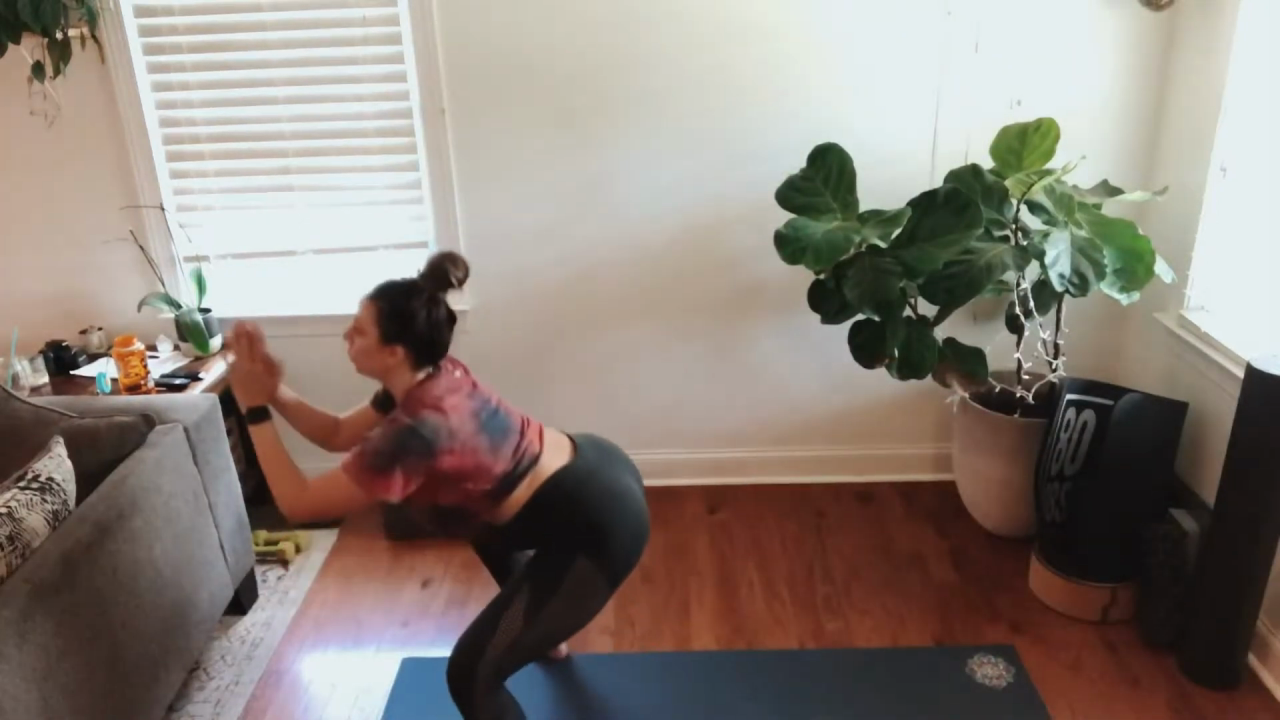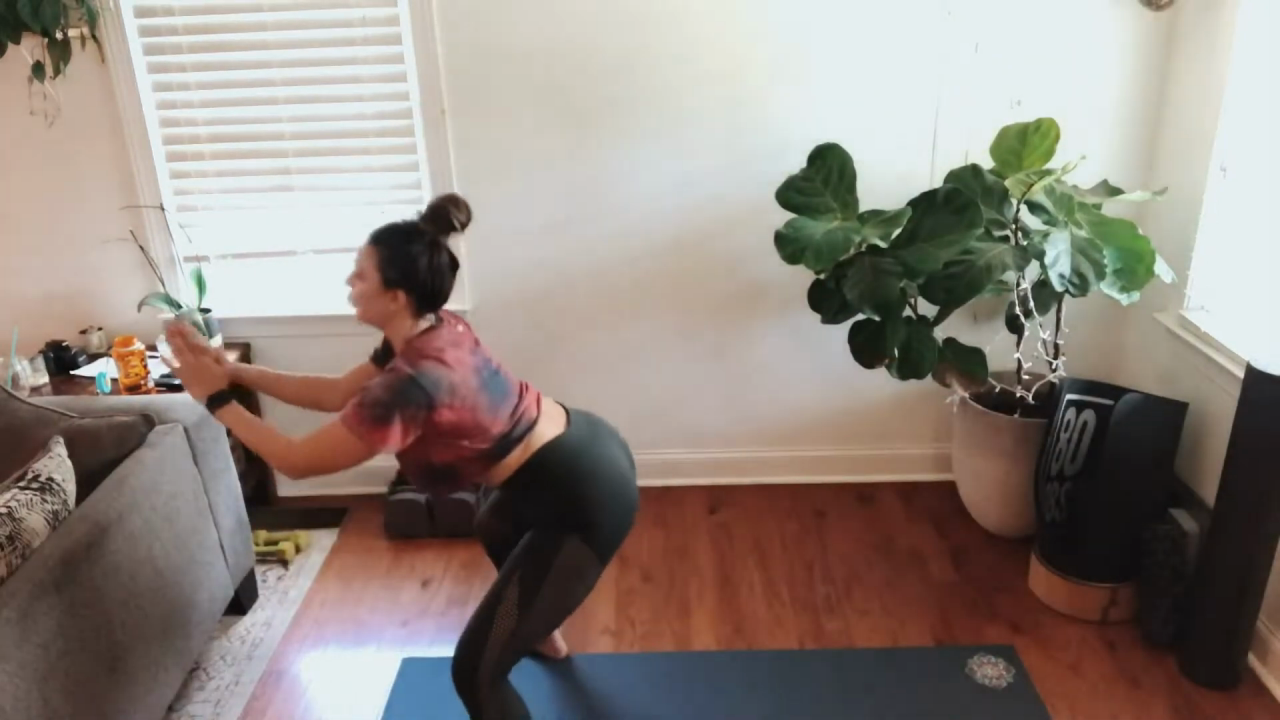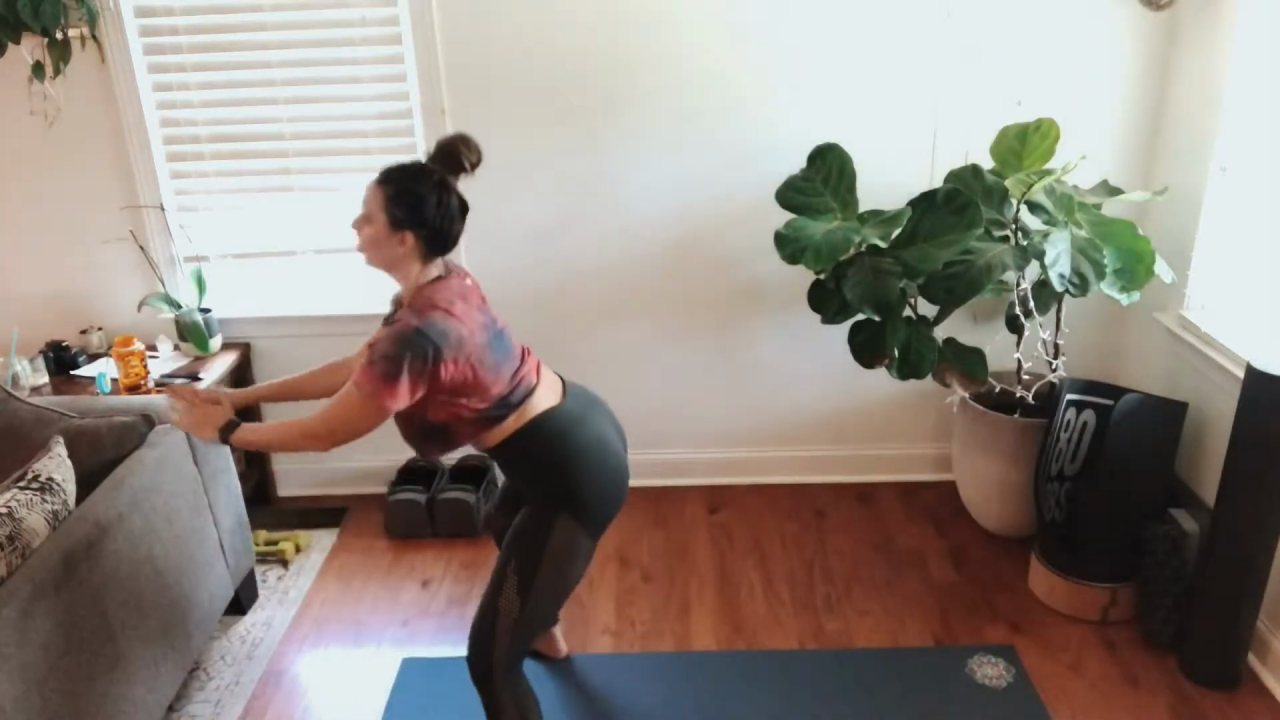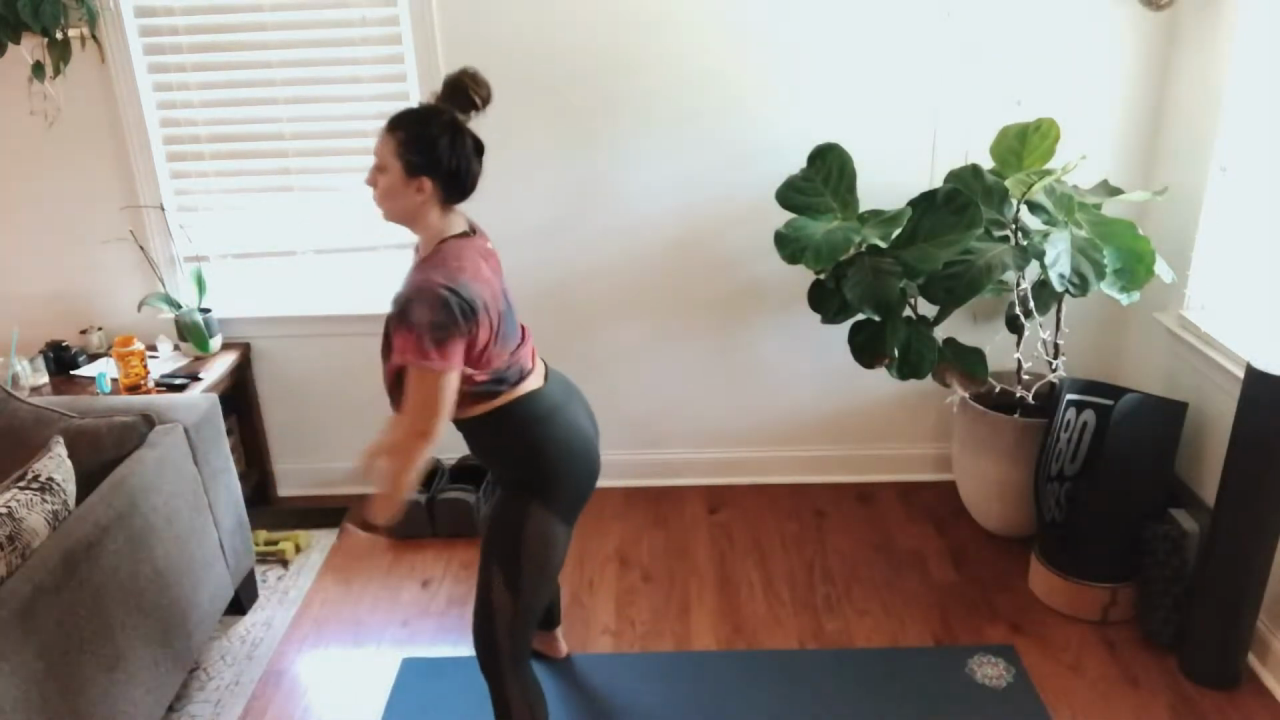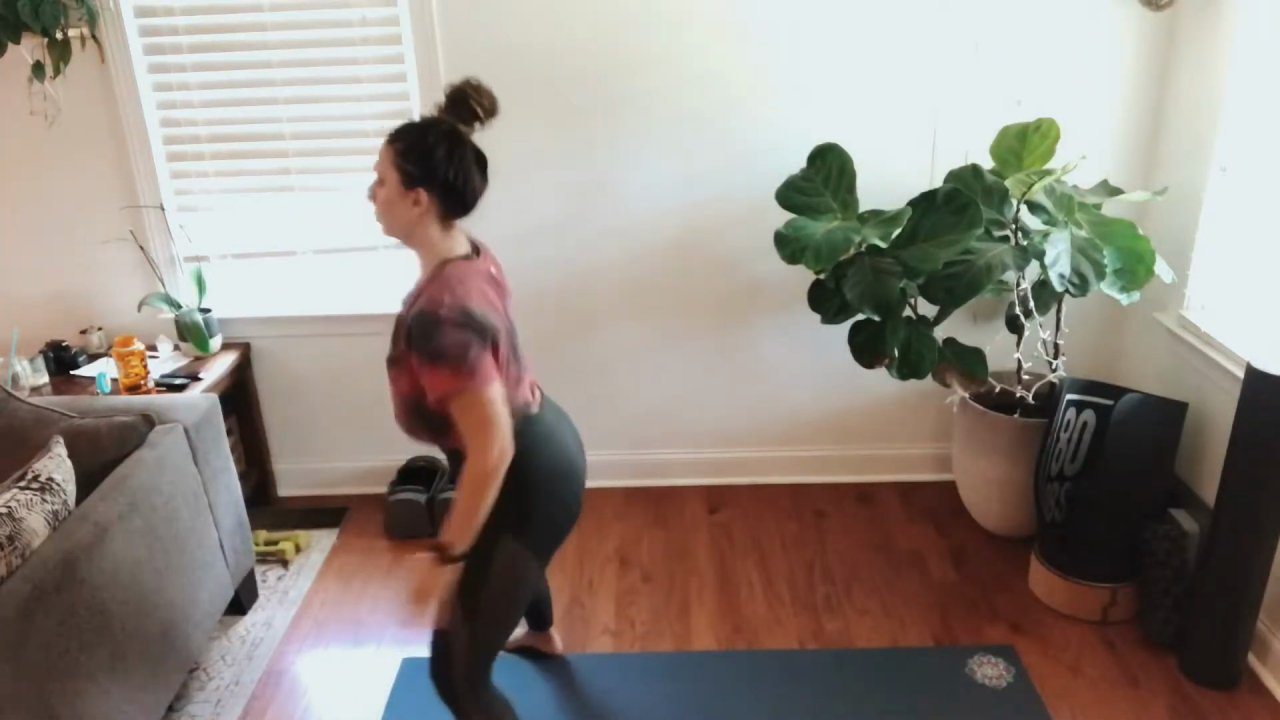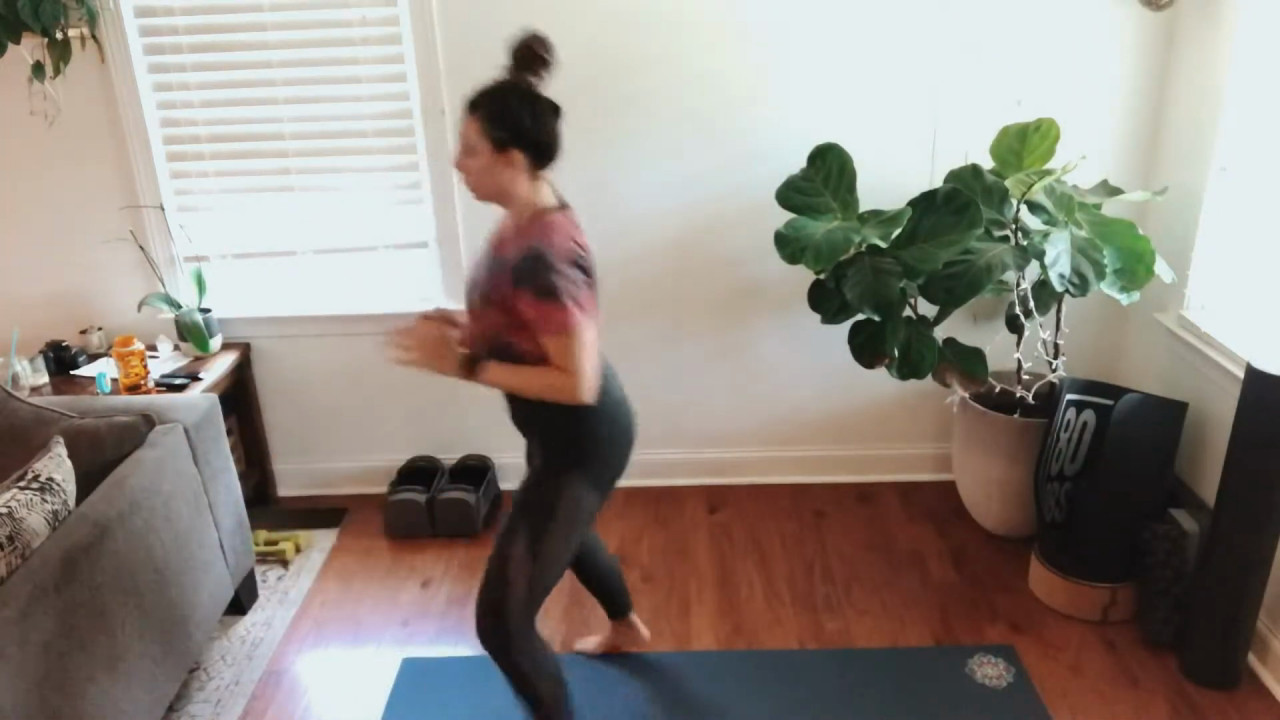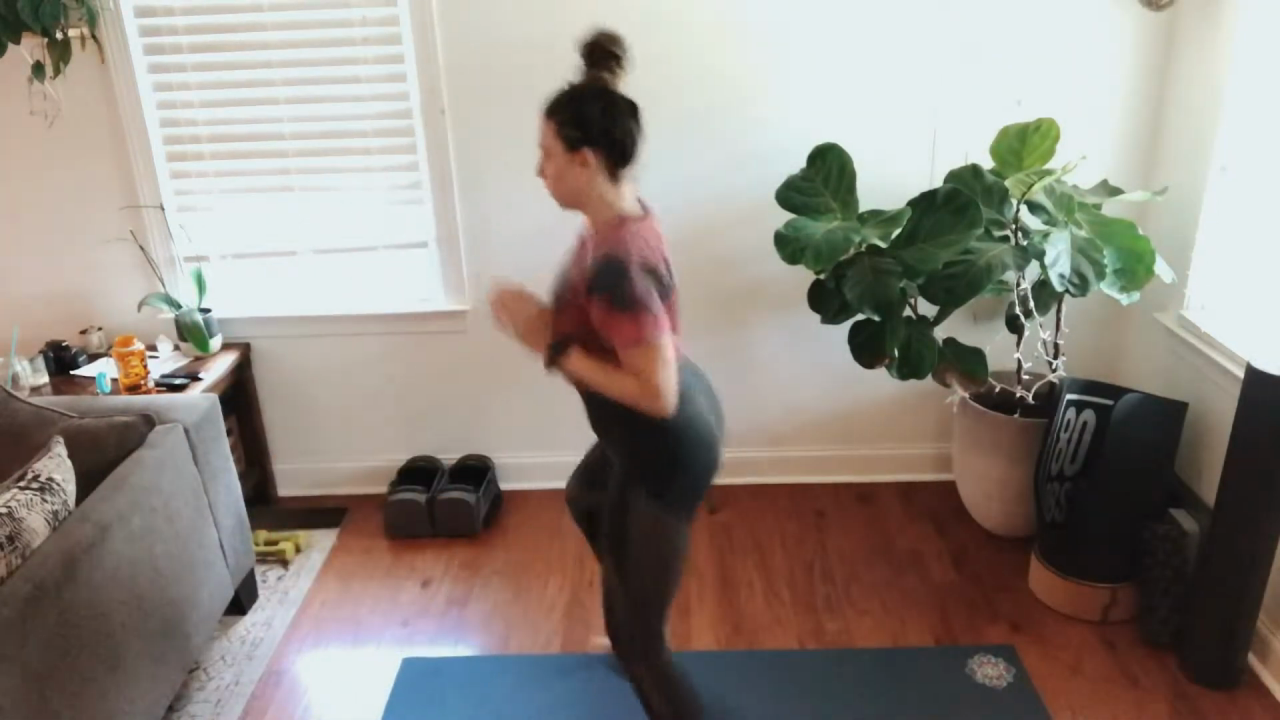
dt=0.4s
person 1, frame 1
left shoulder: (413, 433)
right shoulder: (433, 377)
left elbow: (300, 503)
right elbow: (341, 433)
left wrist: (256, 412)
right wrist: (275, 392)
left hip: (599, 526)
right hip: (599, 468)
left knee: (471, 675)
right knee: (489, 537)
right ankle: (545, 629)
person 1, frame 2
left shoulder: (411, 384)
right shoulder: (433, 331)
left elbow: (300, 461)
right elbow: (339, 392)
left wrist: (217, 402)
right wrist: (233, 371)
left hip: (586, 499)
right hip: (590, 450)
left knee: (476, 671)
right knee: (495, 529)
right ankle: (544, 634)
person 1, frame 3
left shoulder: (418, 333)
right shoulder: (441, 284)
left elbow: (329, 432)
right elbow: (357, 370)
left wrist: (230, 429)
right wrist: (243, 396)
left hip: (575, 472)
right hip: (580, 428)
left knee: (490, 658)
right knee: (508, 528)
right ankle: (545, 633)
person 1, frame 4
left shoulder: (434, 292)
right shoulder: (460, 240)
left elbow: (423, 428)
left wrist: (373, 522)
right wrist: (387, 442)
left hip: (542, 455)
right hip: (555, 419)
left knee: (498, 649)
right knee: (532, 553)
right ankle: (548, 635)
person 1, frame 5
left shoulder: (439, 314)
right shoulder: (473, 259)
left elbow: (491, 452)
left wrist: (445, 556)
left hip: (533, 483)
right hip: (551, 442)
right knee: (511, 553)
right ankle: (541, 633)
person 1, frame 6
left shoulder: (544, 254)
right shoulder: (524, 218)
left elbow: (576, 382)
left wrist: (464, 364)
right wrist: (458, 325)
left hip: (581, 441)
right hip: (555, 429)
left knee: (501, 621)
right knee: (559, 533)
right ankle: (627, 627)
person 1, frame 7
left shoulder: (619, 264)
right shoulder: (617, 222)
left elbow: (656, 397)
left wrist: (549, 345)
right wrist: (546, 318)
left hip: (666, 455)
right hip: (645, 440)
left knee: (633, 638)
right knee: (584, 504)
right ankle: (650, 585)
